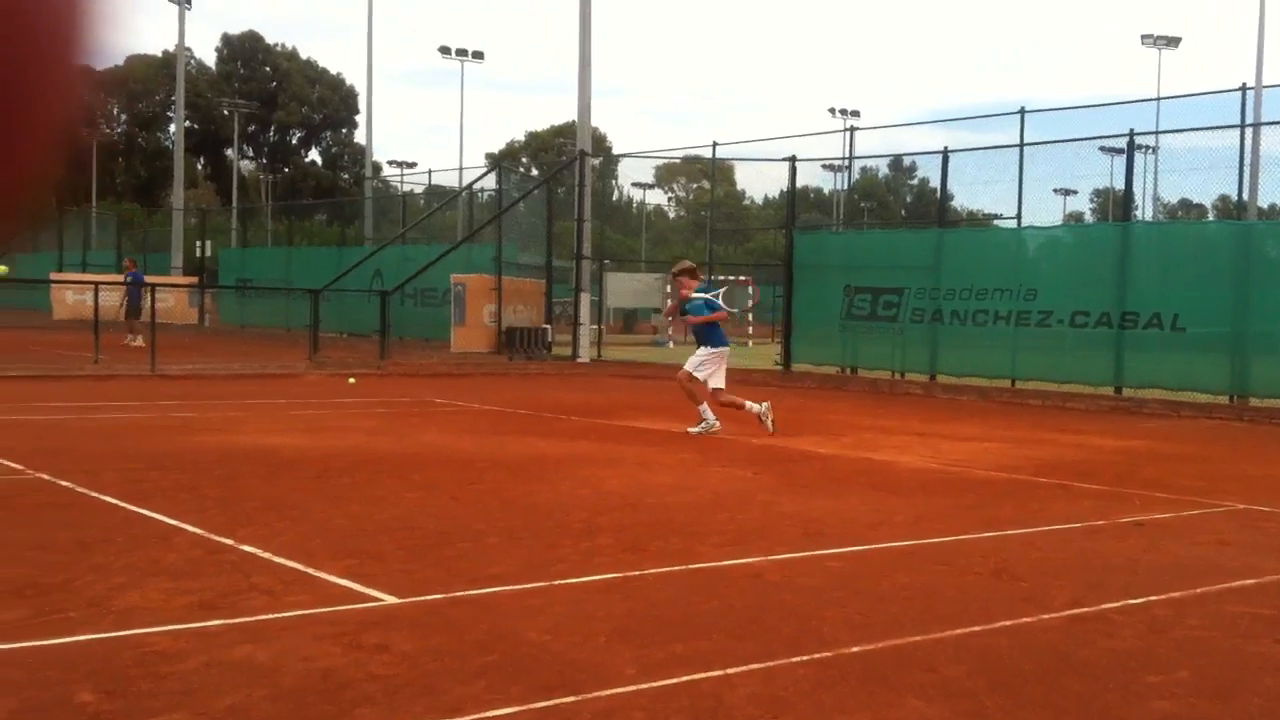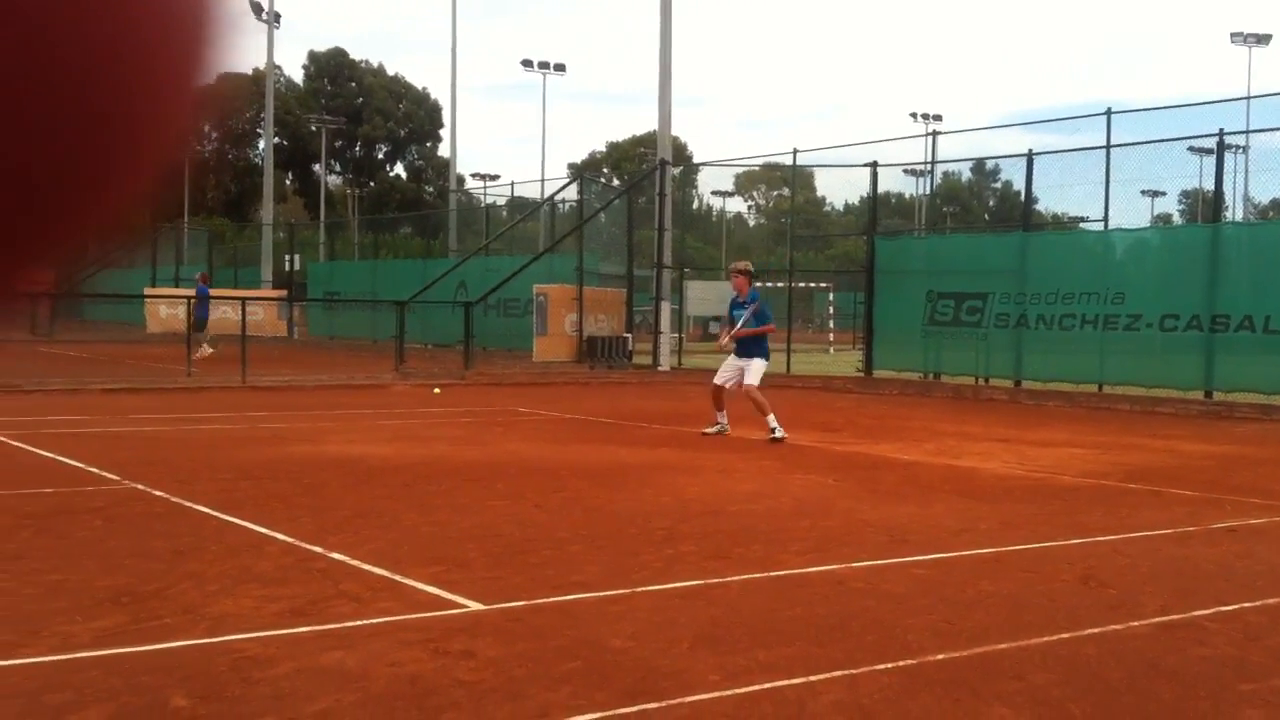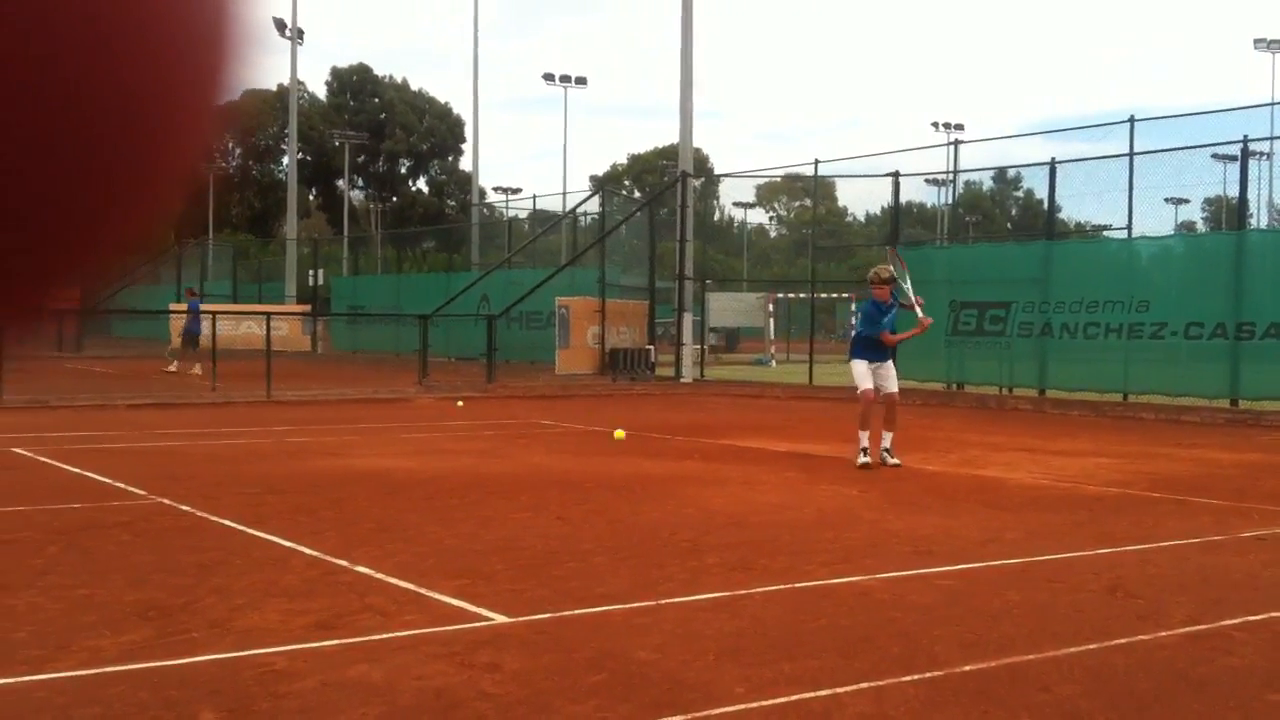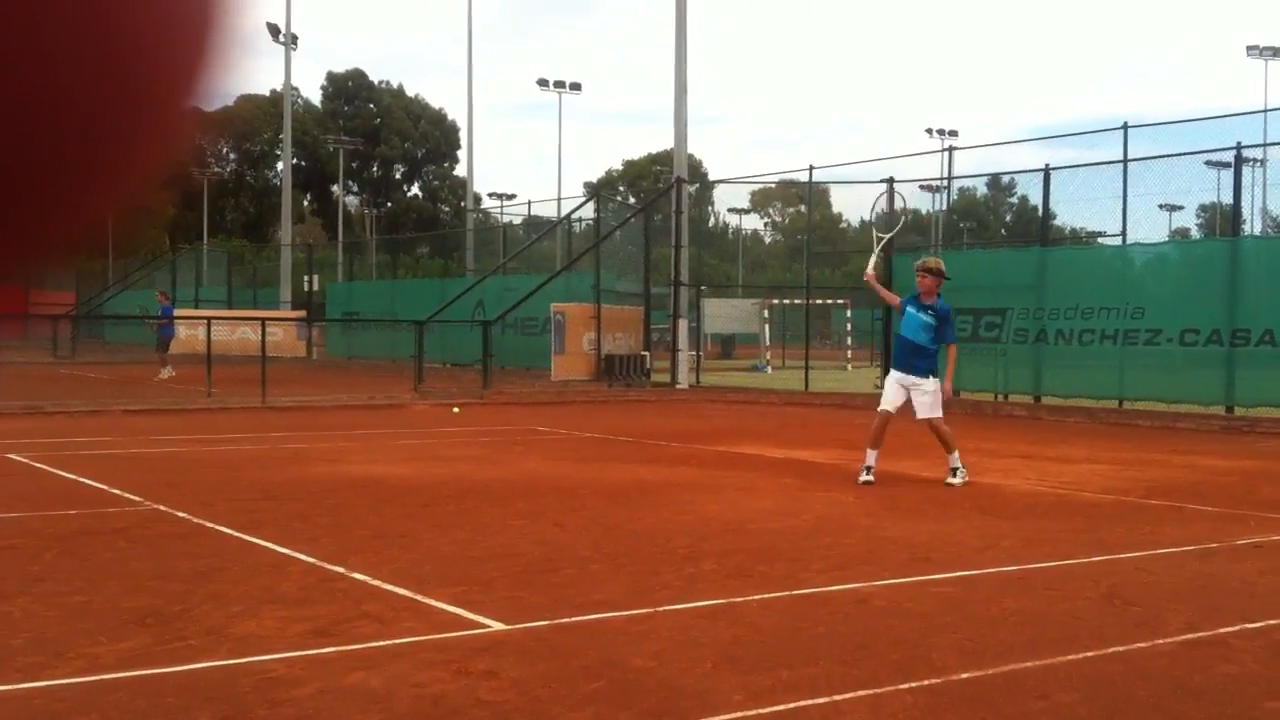
dt=1s
person 1, frame 1
left shoulder: (707, 291)
right shoulder: (686, 299)
left elbow: (723, 315)
right elbow: (668, 315)
left wrist: (698, 320)
right wrist: (679, 298)
left hip: (714, 346)
right hip: (707, 348)
left knee: (683, 377)
right knee: (719, 399)
left ankle: (709, 420)
right ankle: (760, 409)
person 1, frame 2
left shoulder: (758, 302)
right shoulder: (734, 301)
left elbow: (772, 328)
left wrist: (747, 332)
right wrist: (724, 338)
left hip: (757, 356)
right hip: (738, 355)
left knee: (749, 390)
right knee: (716, 388)
left ankle: (776, 427)
right ankle: (722, 423)
person 1, frame 3
left shoulder: (892, 297)
right shoulder: (870, 310)
right elbow: (889, 340)
left wrist: (913, 304)
right wrist: (918, 330)
left hip: (883, 358)
right hip: (861, 357)
left knee: (892, 399)
right knee: (867, 395)
left ankle: (885, 448)
right ankle: (864, 448)
person 1, frame 4
left shoulder: (942, 311)
right shoulder: (913, 299)
left elbow: (951, 347)
right elbow: (896, 303)
left wrist: (948, 379)
right wrist: (875, 284)
left hip: (924, 377)
right hip: (898, 372)
left knee: (935, 423)
right knee: (883, 417)
left ankle: (957, 467)
right ankle: (869, 466)
